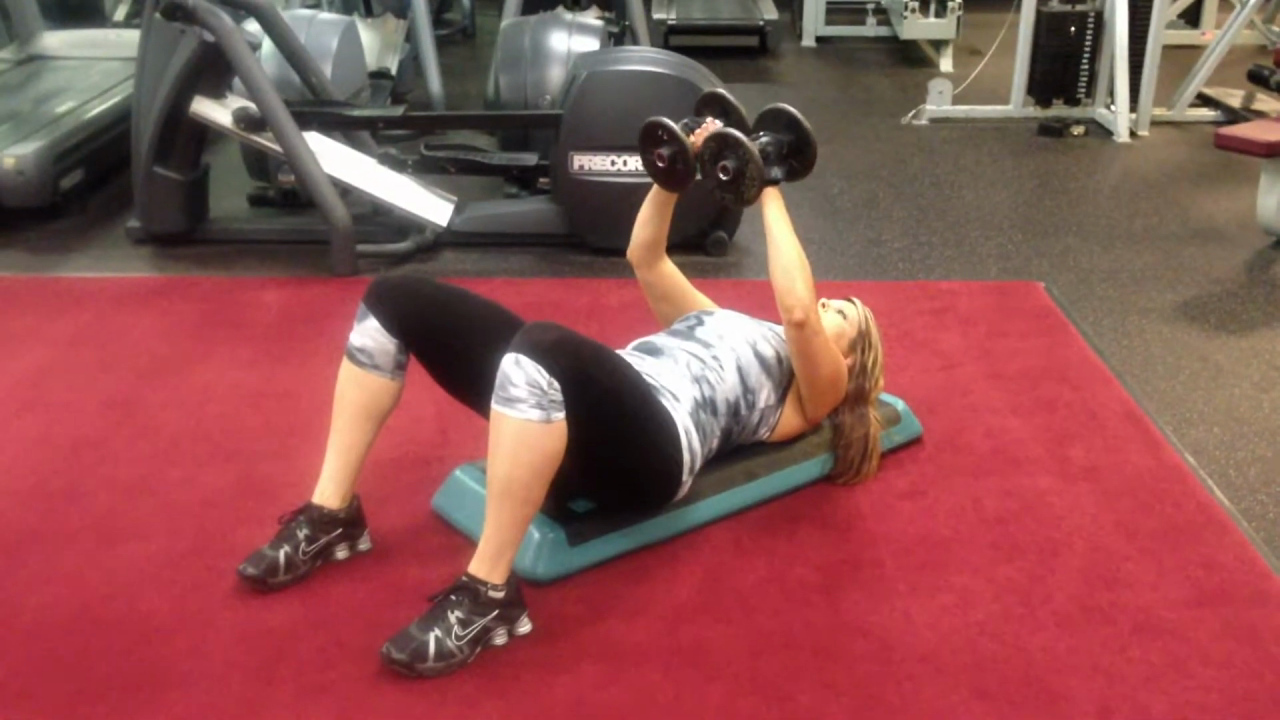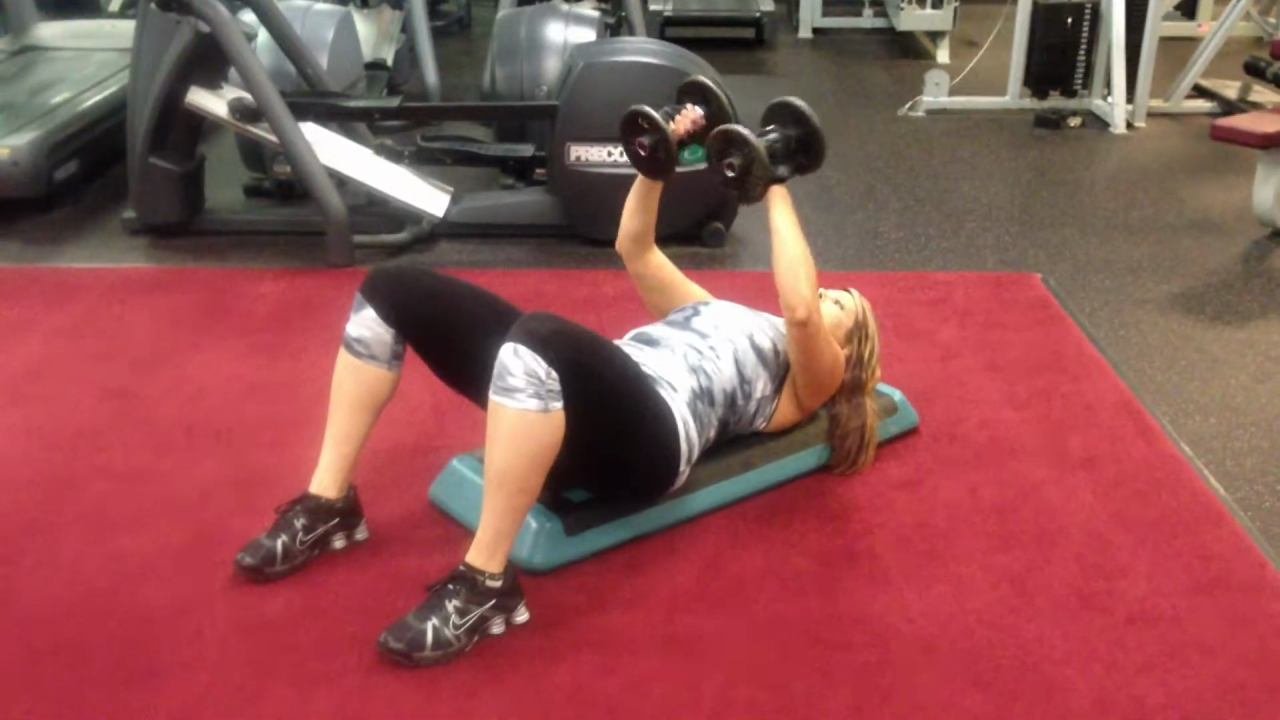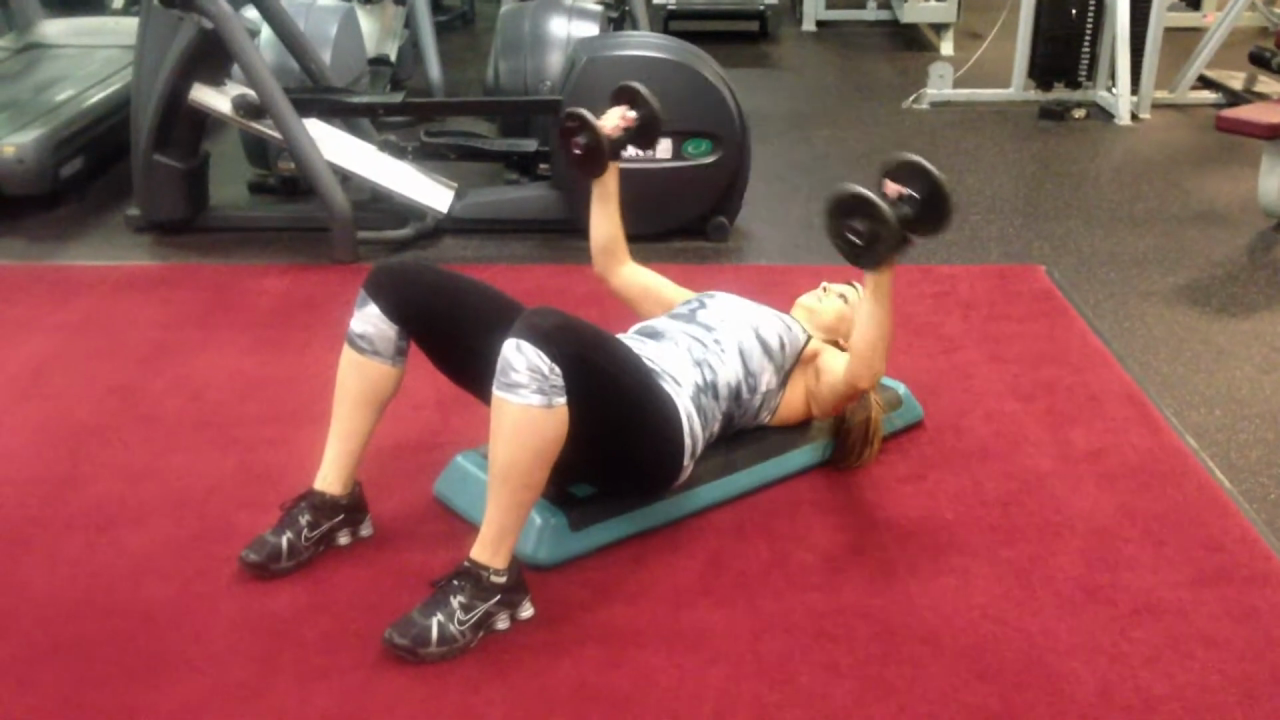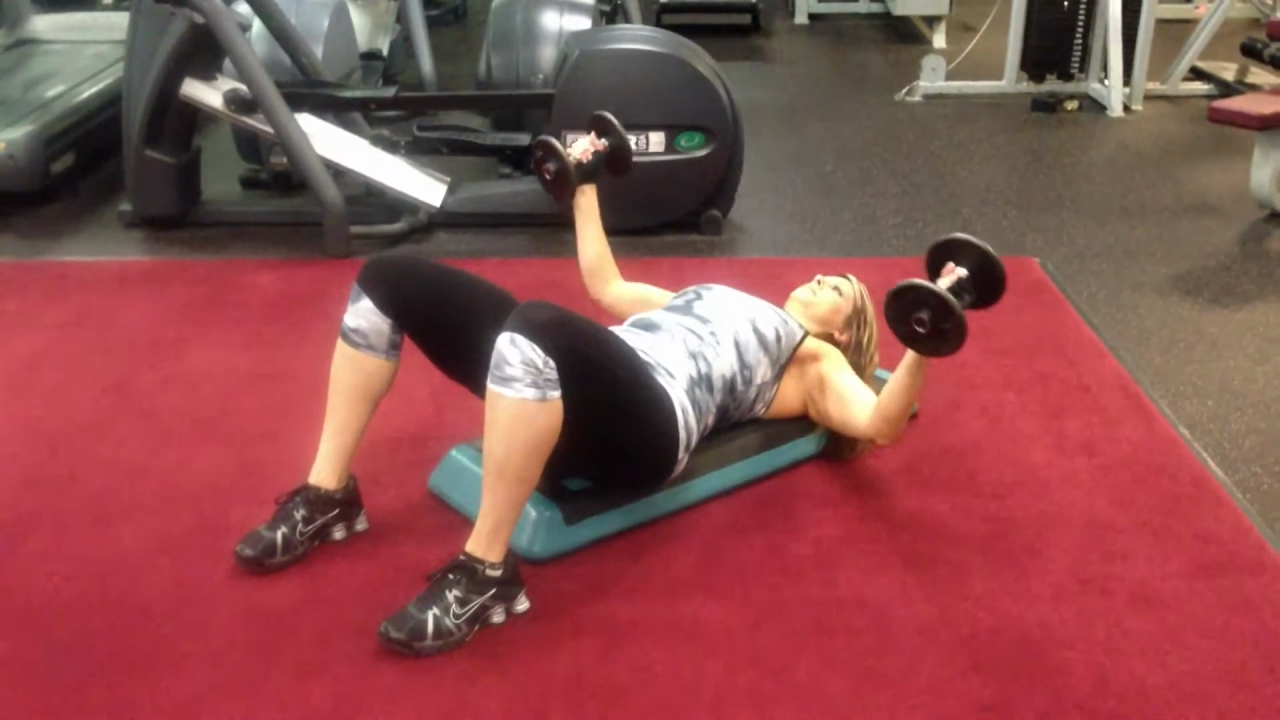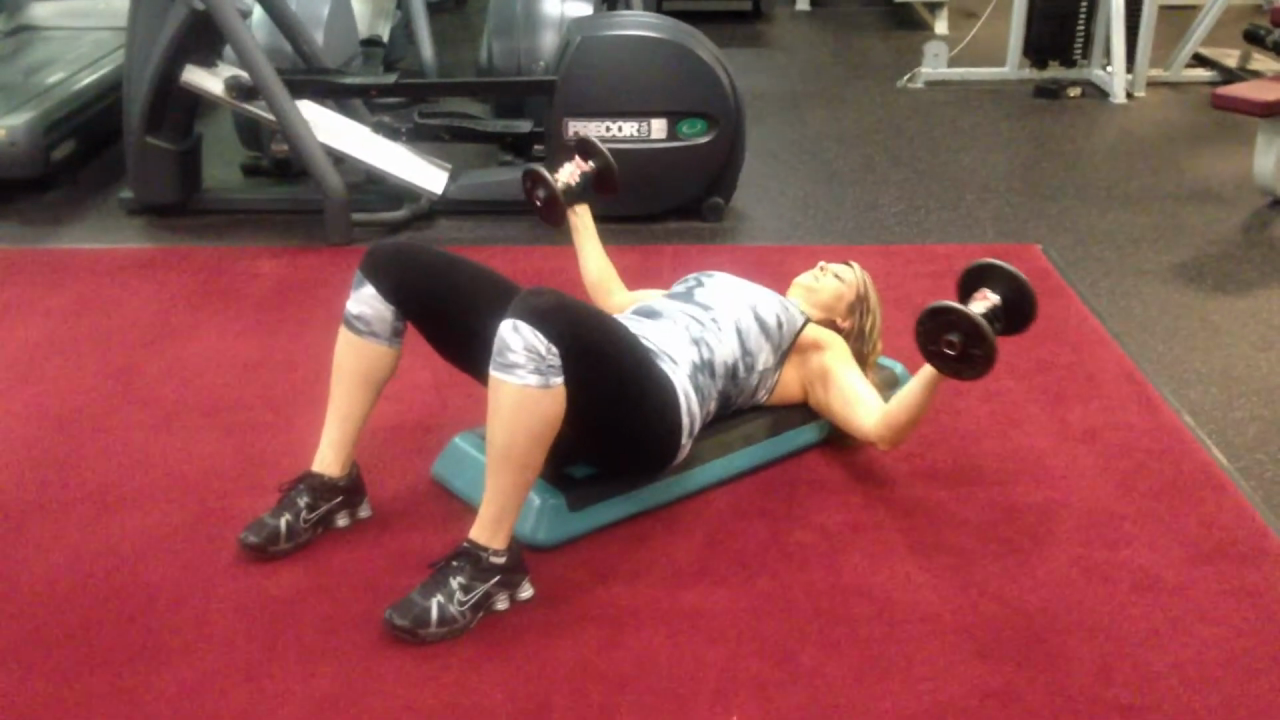
dt=0.4s
person 1, frame 1
left shoulder: (815, 389)
right shoulder: (725, 322)
left elbow: (797, 311)
right elbow: (646, 259)
left wrist: (769, 196)
left hip: (652, 442)
right hip: (583, 402)
left knee: (540, 345)
right knee: (396, 296)
left ankle: (488, 593)
right ankle: (331, 515)
person 1, frame 2
left shoulder: (810, 378)
right shoulder: (718, 314)
left elbow: (799, 311)
right elbow: (635, 249)
left wrist: (777, 191)
left hip: (650, 432)
right hip: (577, 392)
left knee: (538, 335)
right knee: (393, 288)
left ankle: (485, 583)
right ankle: (328, 504)
person 1, frame 3
left shoulder: (815, 367)
right shoulder: (714, 307)
left elbow: (863, 372)
right elbow: (613, 263)
left wrist: (880, 265)
right wrist: (607, 161)
left hip: (656, 427)
right hip: (580, 386)
left knee: (541, 330)
right knee: (396, 283)
left ankle: (490, 579)
right ankle: (333, 501)
person 1, frame 4
left shoulder: (814, 362)
right shoulder: (704, 297)
left elbow: (878, 422)
right elbow: (606, 286)
right wrist: (585, 185)
left hip: (652, 418)
right hip: (575, 381)
left knee: (534, 325)
right knee: (390, 277)
left ankle: (485, 573)
right ankle: (327, 496)
person 1, frame 5
left shoulder: (817, 349)
right shoulder: (726, 290)
left elbow: (879, 427)
right elbow: (612, 299)
right wrist: (576, 208)
left hip: (654, 405)
right hip: (580, 372)
left knee: (537, 312)
right knee: (391, 264)
left ankle: (489, 561)
right ankle: (330, 483)
